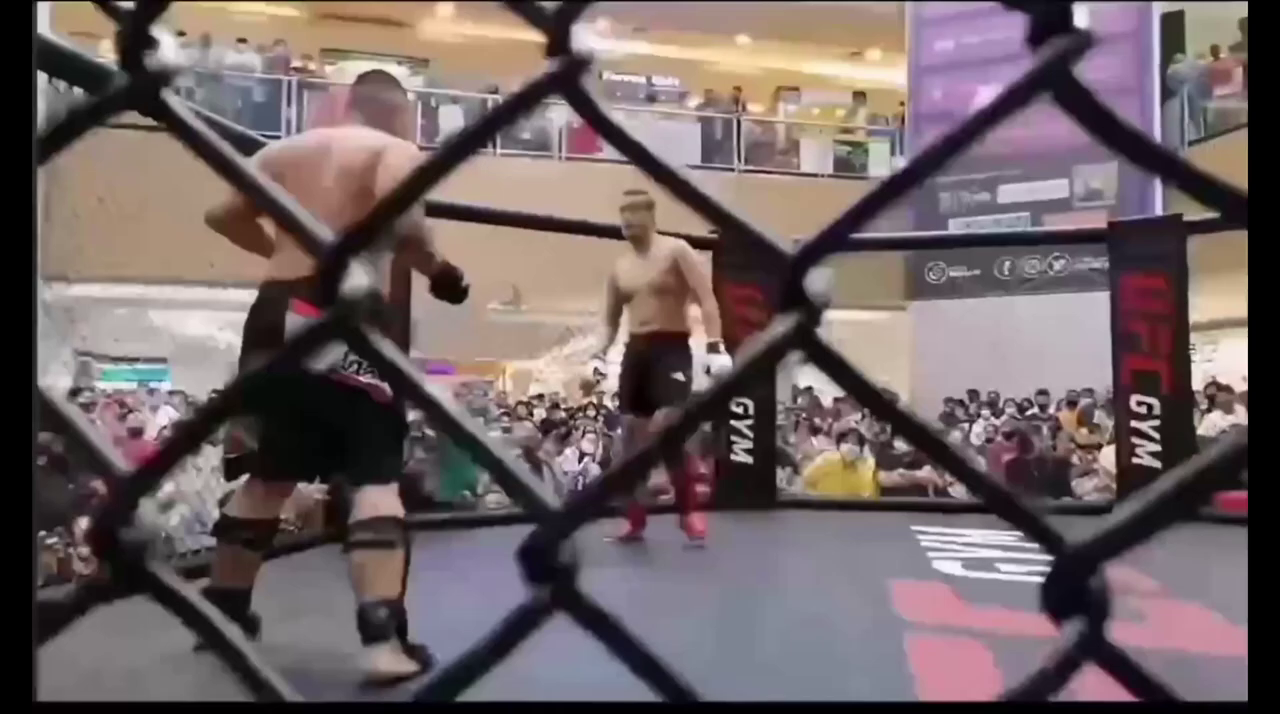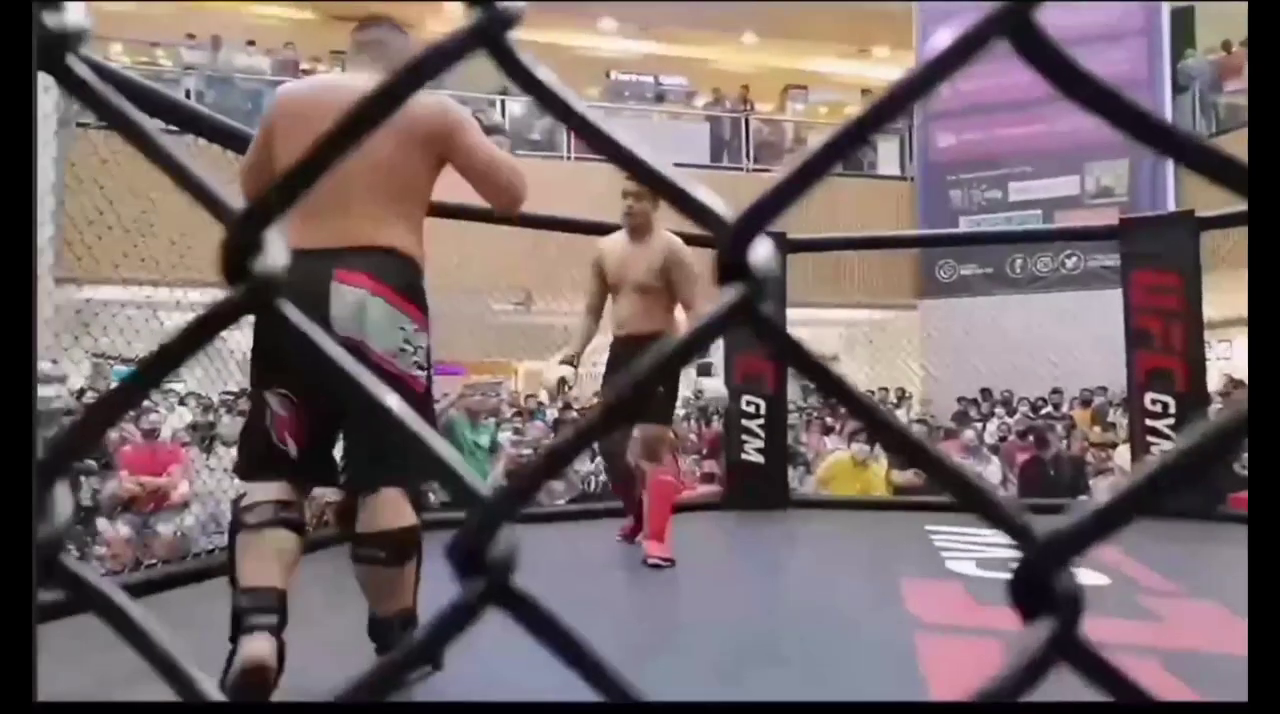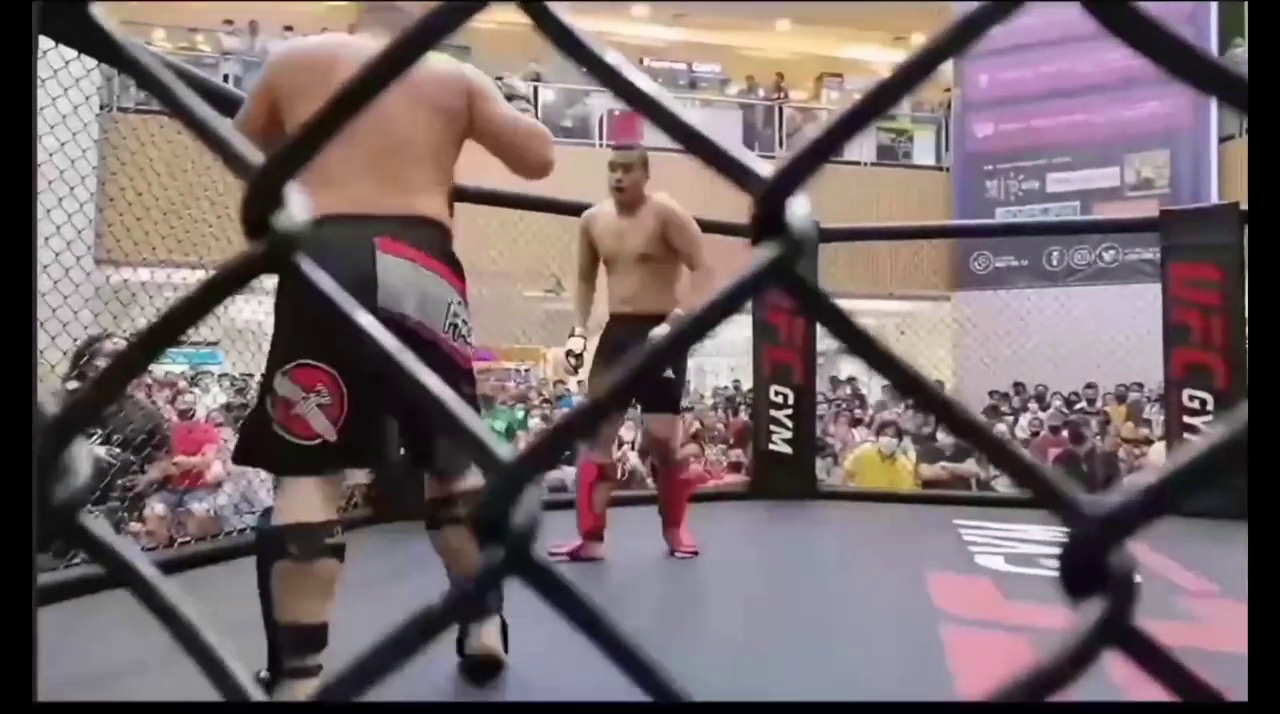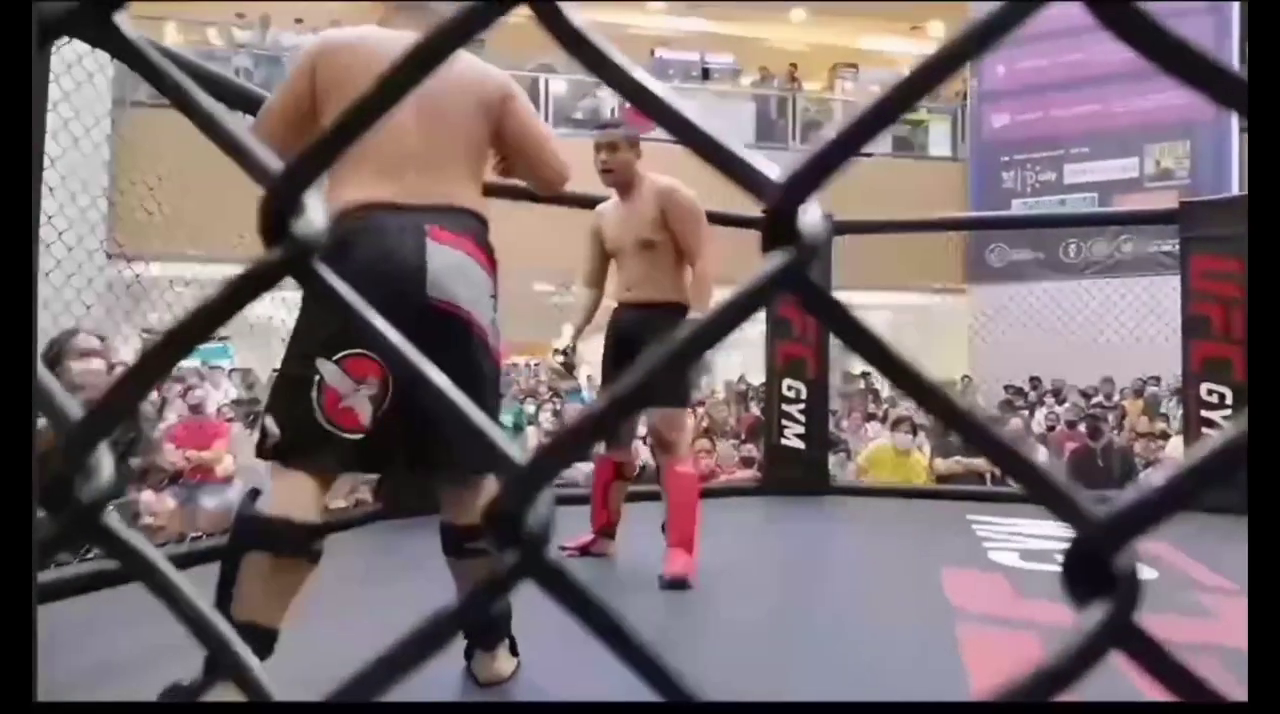
dt=0.4s
person 1, frame 1
left shoulder: (283, 151)
right shoulder: (395, 151)
left elbow: (220, 216)
right elbow: (404, 221)
right wrist: (439, 270)
left hip: (273, 317)
left knee: (270, 473)
right knee: (374, 477)
left ankle: (227, 608)
right ankle: (384, 639)
person 1, frame 2
left shoulder: (289, 99)
right shoulder: (433, 110)
left elbow: (252, 195)
right elbow: (510, 192)
right wrist: (490, 141)
left hip: (292, 290)
right hip: (378, 296)
left knee: (277, 473)
right knee: (387, 479)
left ankle: (255, 632)
right ankle: (398, 645)
person 1, frame 3
left shoulder: (296, 60)
right shoulder: (455, 77)
right elbow: (539, 160)
right wrist: (511, 108)
left hip: (323, 263)
right hip: (421, 270)
left knee: (306, 467)
right knee: (453, 451)
left ankle: (296, 671)
right ankle: (481, 623)
person 1, frame 4
right shoulder: (486, 77)
left elbow: (268, 150)
right elbow: (550, 174)
left hip: (361, 250)
right hip: (458, 260)
left knee: (305, 461)
right knee: (468, 466)
left ankle: (228, 675)
right ankle: (491, 643)
person 2, frame 1
left shoulder: (676, 252)
right shoulder: (620, 266)
left elbow: (706, 299)
right elbow: (612, 318)
left wrist: (715, 346)
right wrist: (600, 355)
left hip: (672, 349)
right hip: (635, 351)
left knee: (668, 429)
right knee: (632, 436)
left ankle: (689, 510)
right ankle: (636, 521)
person 2, frame 2
left shoulder: (671, 249)
right shoulder: (605, 249)
left elbow: (697, 309)
right elbow: (593, 309)
right wrist: (573, 356)
right hip: (620, 352)
left knee: (653, 445)
right knee: (612, 446)
left ankle: (655, 540)
right ankle: (637, 513)
person 2, frame 3
left shoulder: (666, 213)
right shoulder: (593, 220)
left elbow: (702, 269)
right elbow: (585, 280)
left wrist: (677, 321)
right wrist: (578, 332)
left hip: (658, 331)
right hip: (616, 331)
left knee: (660, 437)
right knee: (596, 430)
left ankle: (674, 527)
right ankle: (591, 537)
person 2, frame 4
left shoulder: (668, 194)
right shoulder: (603, 216)
left elbow: (701, 261)
right elbow: (593, 284)
left wrist: (698, 320)
right wrist: (573, 331)
left hip: (668, 321)
right hip: (624, 321)
left knee: (666, 434)
right knee: (613, 430)
left ankle: (679, 552)
right ankle: (603, 533)
